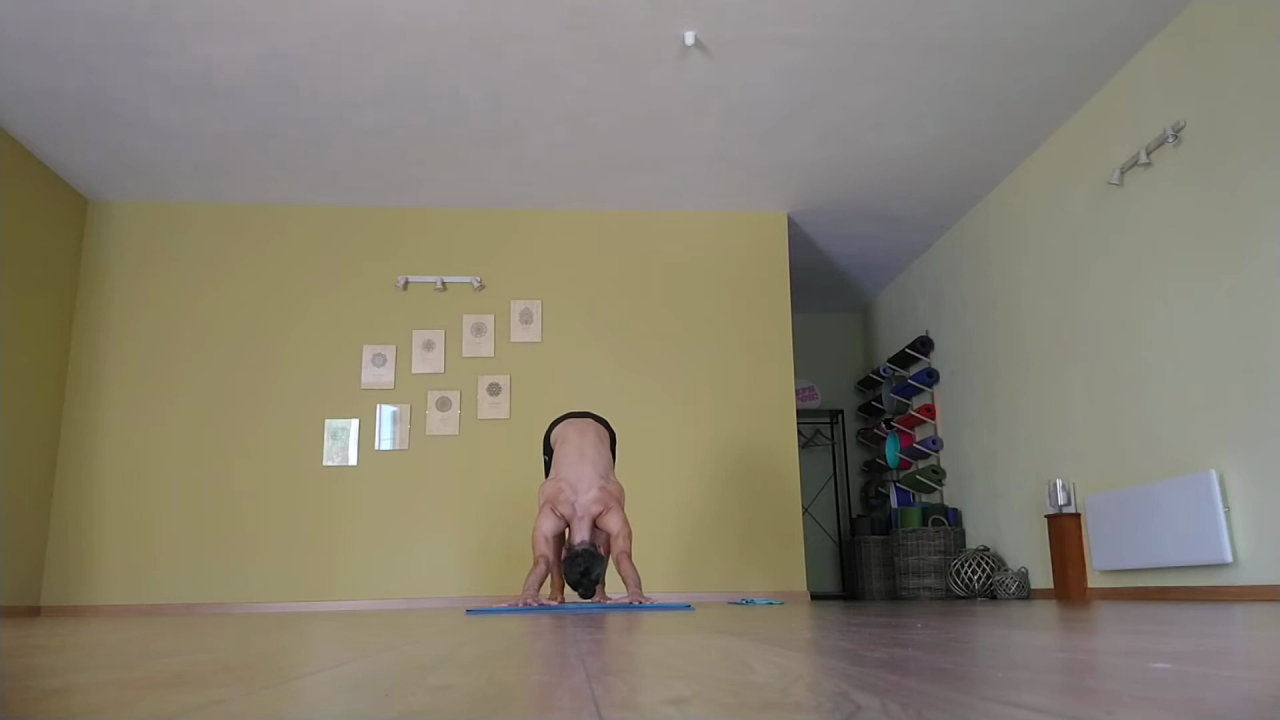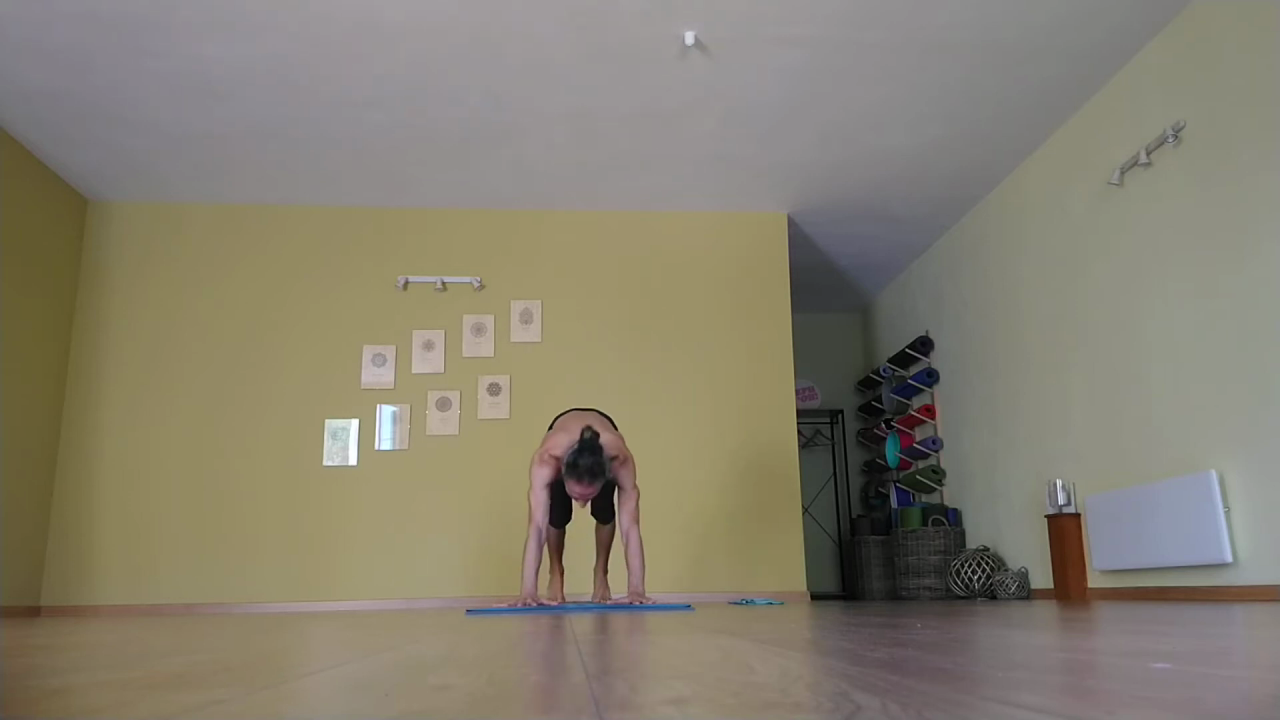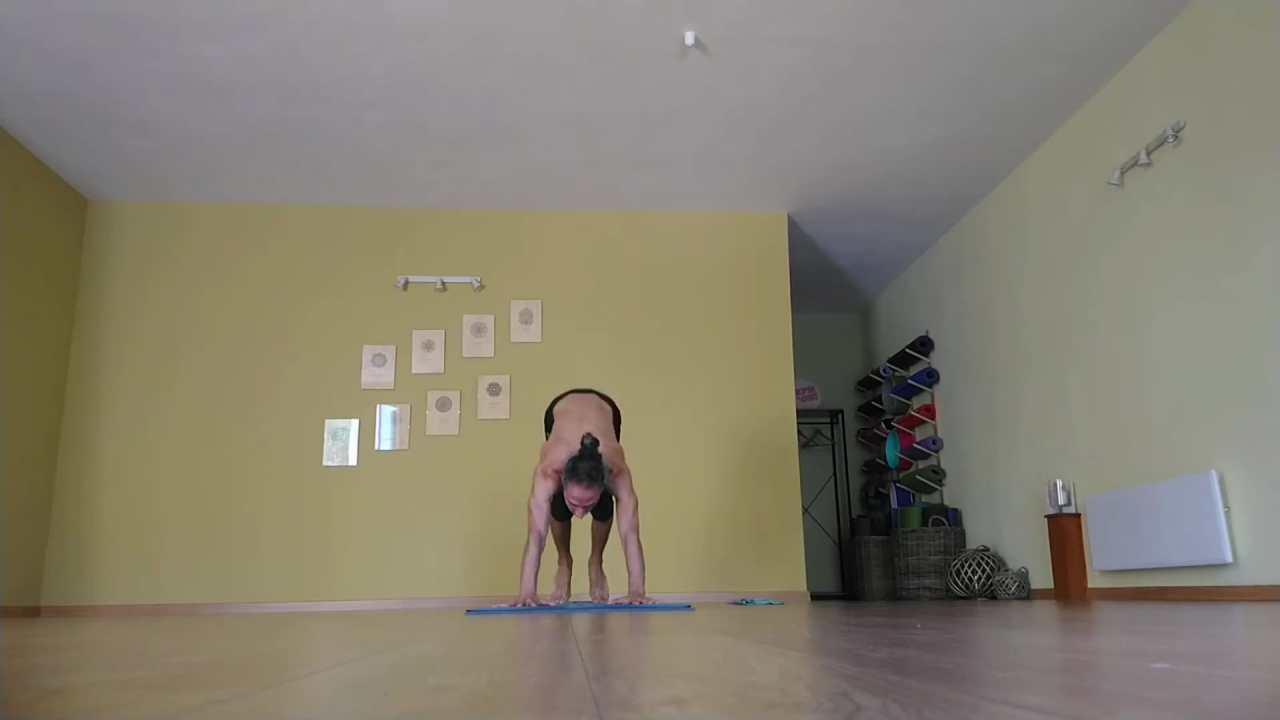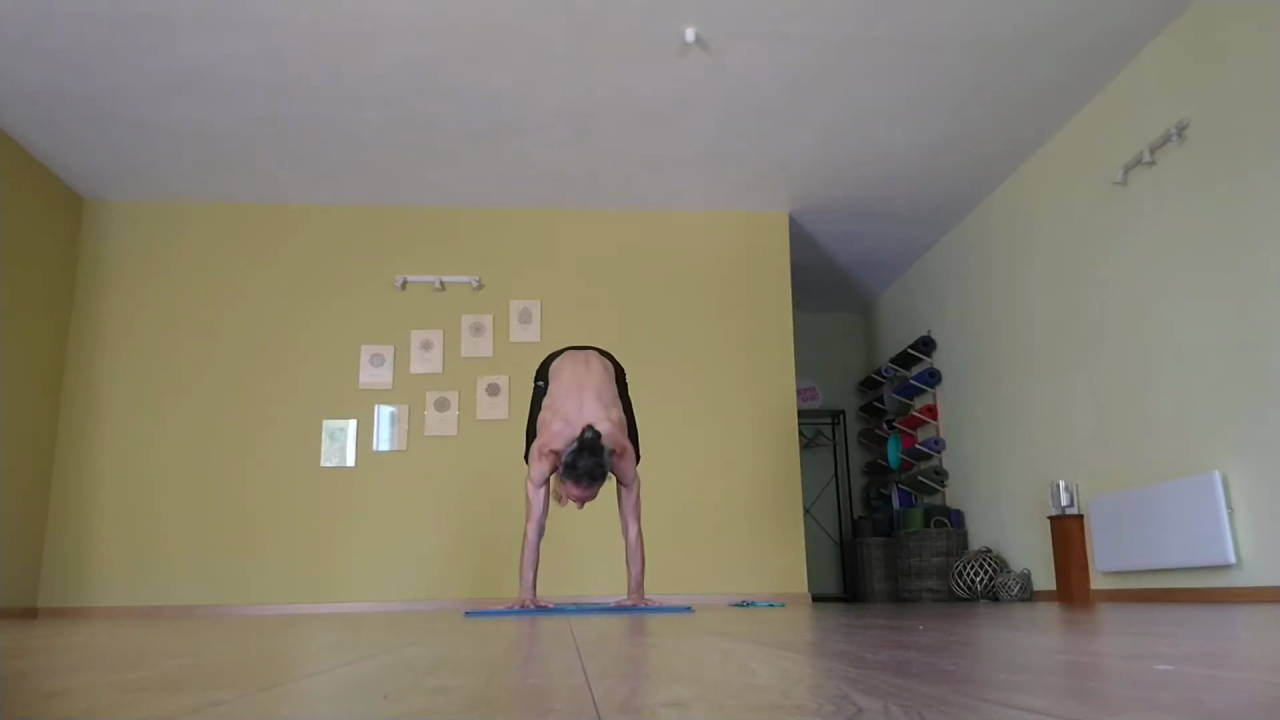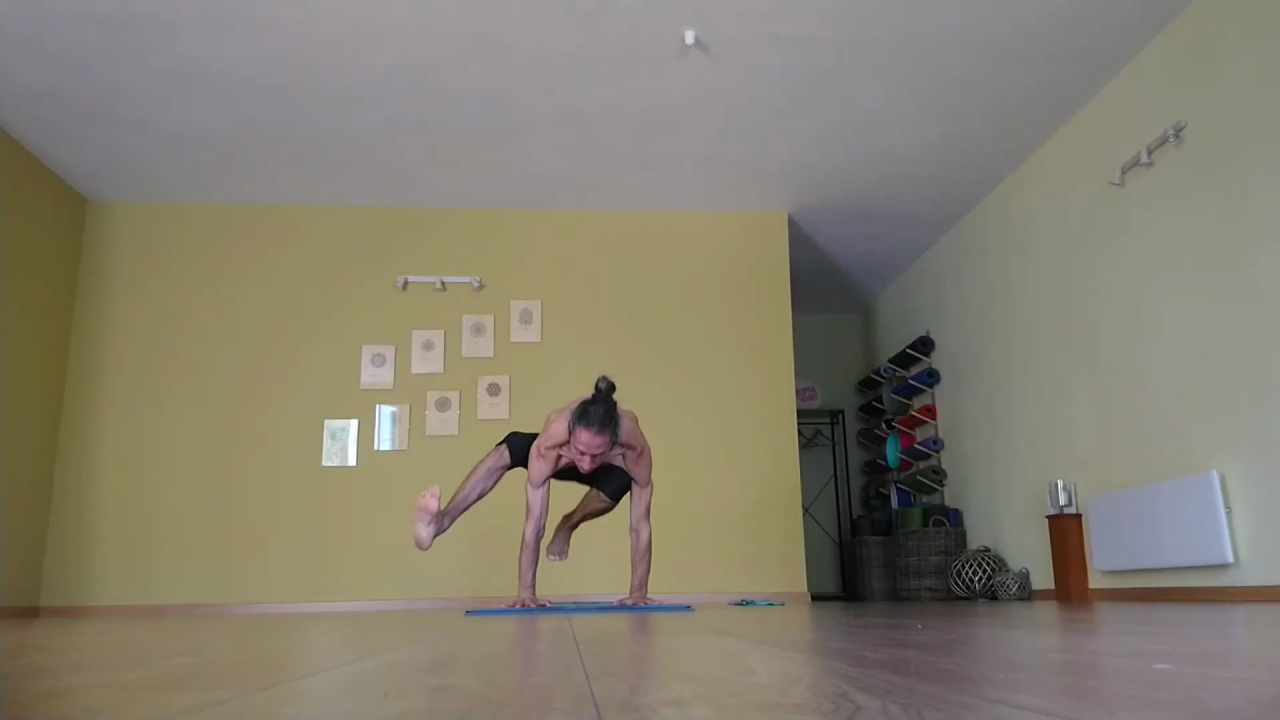
dt=1s
person 1, frame 1
left shoulder: (609, 508)
right shoulder: (553, 509)
left elbow: (623, 556)
right elbow: (541, 560)
left hip: (600, 430)
right hip: (559, 431)
left ankle: (599, 586)
right ankle: (556, 586)
person 1, frame 2
left shoulder: (620, 459)
right shoulder: (547, 458)
left elbow: (630, 527)
right elbow: (537, 526)
left wrist: (636, 590)
right wrist: (527, 592)
right hip: (560, 450)
left knee: (604, 512)
right knee: (558, 514)
left ankle: (601, 574)
right ankle: (555, 573)
person 1, frame 3
left shoulder: (616, 471)
right shoulder: (550, 470)
left elbow: (630, 532)
right elbow: (536, 533)
left wrist: (637, 587)
right wrist: (527, 589)
left knee: (603, 509)
right knee: (559, 510)
left ankle: (597, 562)
right ankle: (564, 562)
person 1, frame 4
left shoulder: (619, 450)
right shoulder: (546, 450)
left elbow: (631, 524)
right elbow: (534, 524)
left wrist: (636, 593)
right wrist: (526, 593)
left hip: (606, 366)
right hip: (555, 366)
right knee: (533, 459)
person 1, frame 5
left shoulder: (634, 447)
right shoulder: (551, 441)
left elbow: (641, 526)
right elbow: (534, 522)
left wrist: (638, 592)
right wrist: (525, 591)
left hip: (608, 471)
right hip: (564, 461)
left knee: (614, 489)
right knee: (507, 451)
left ankle: (568, 524)
right ankle: (441, 523)
